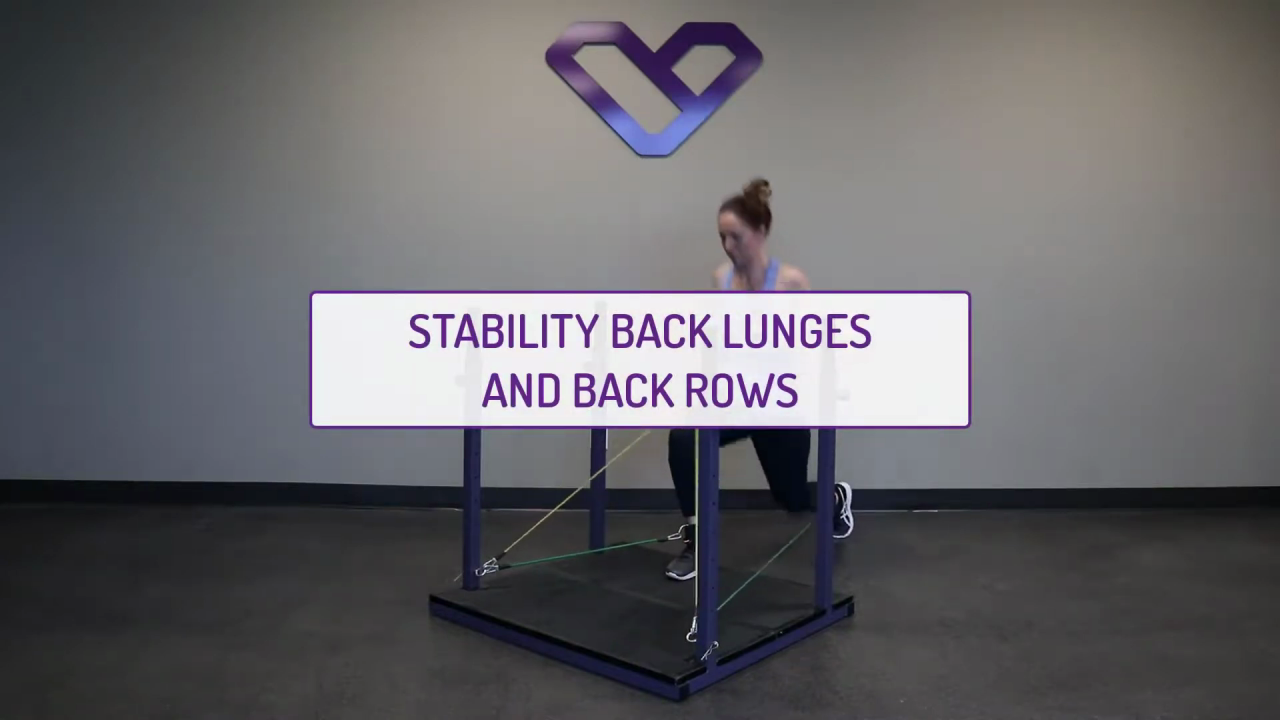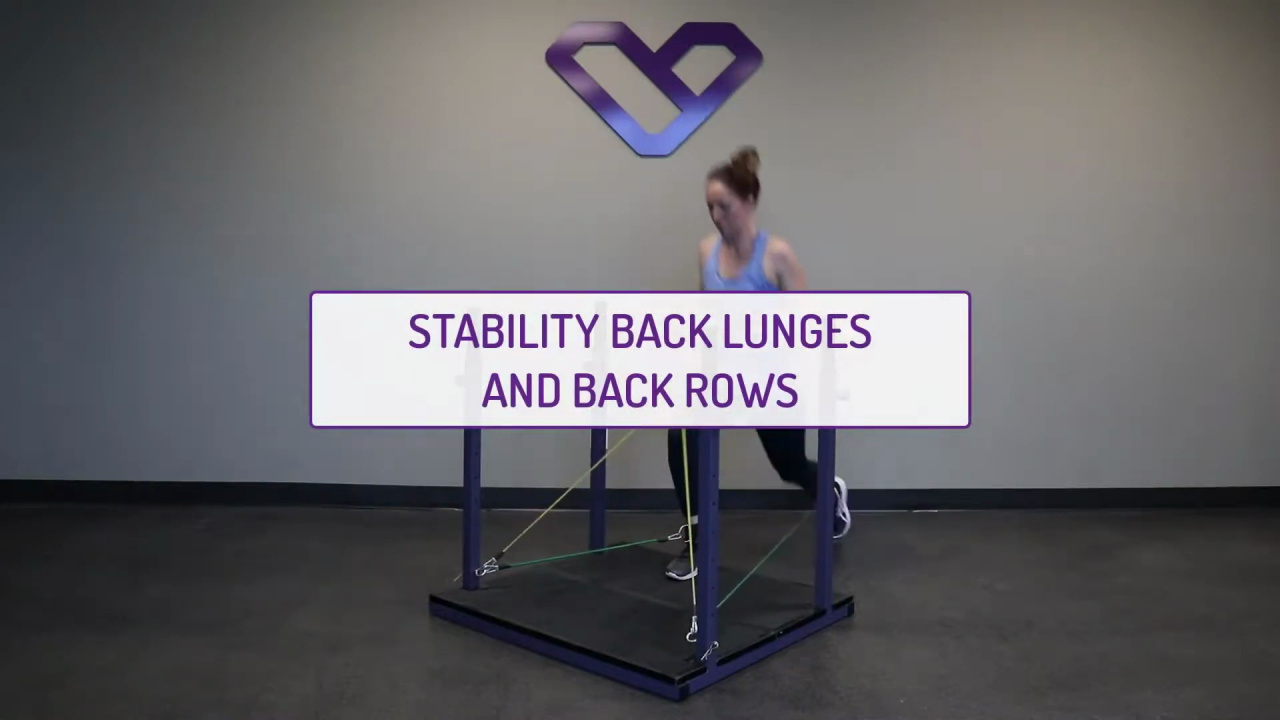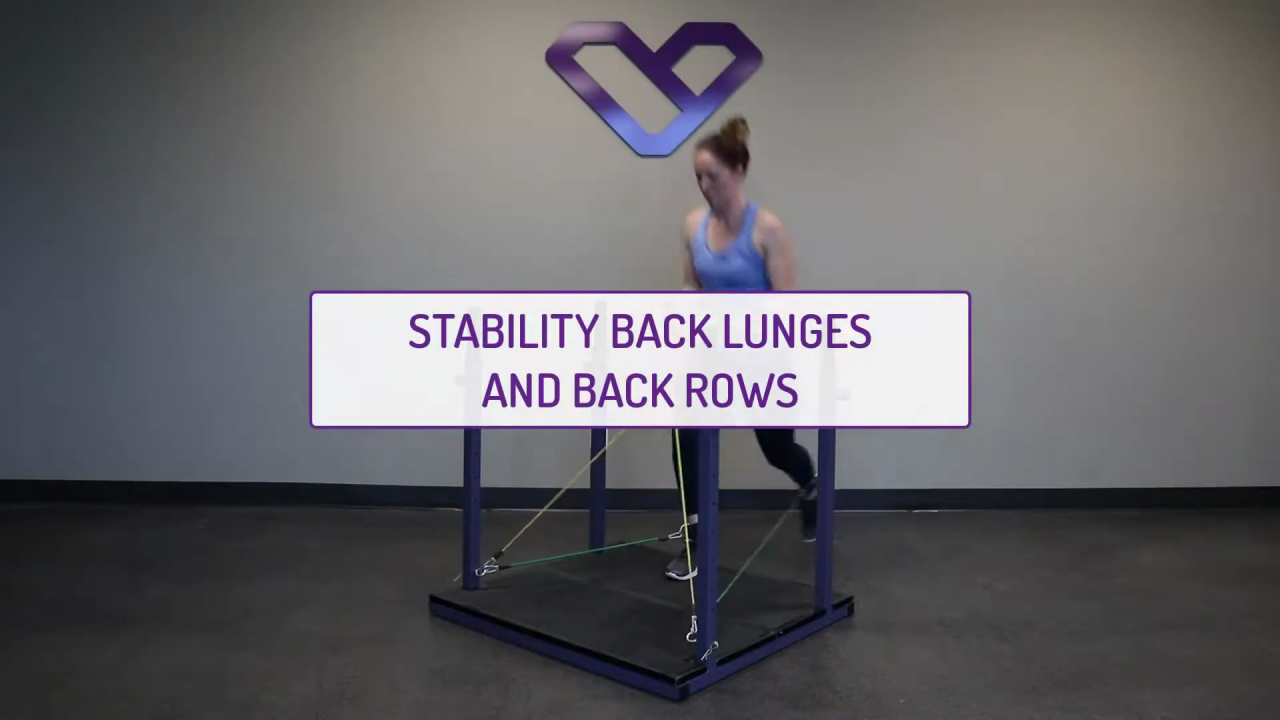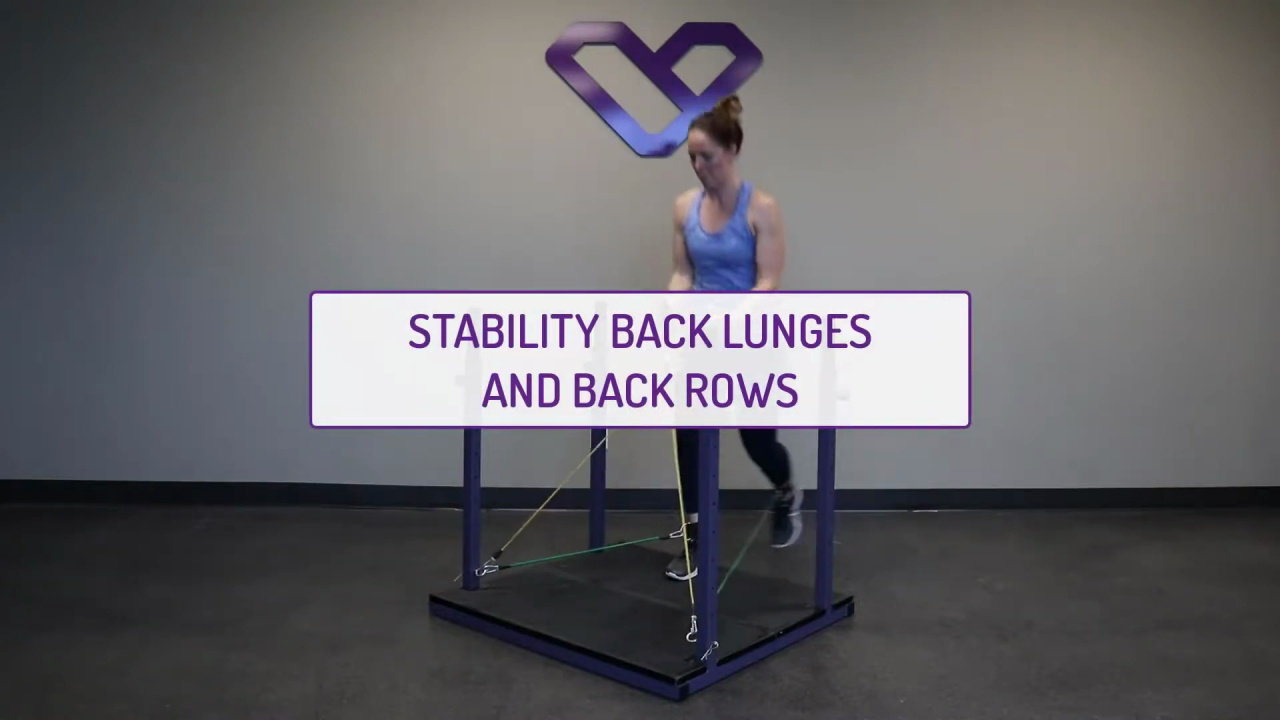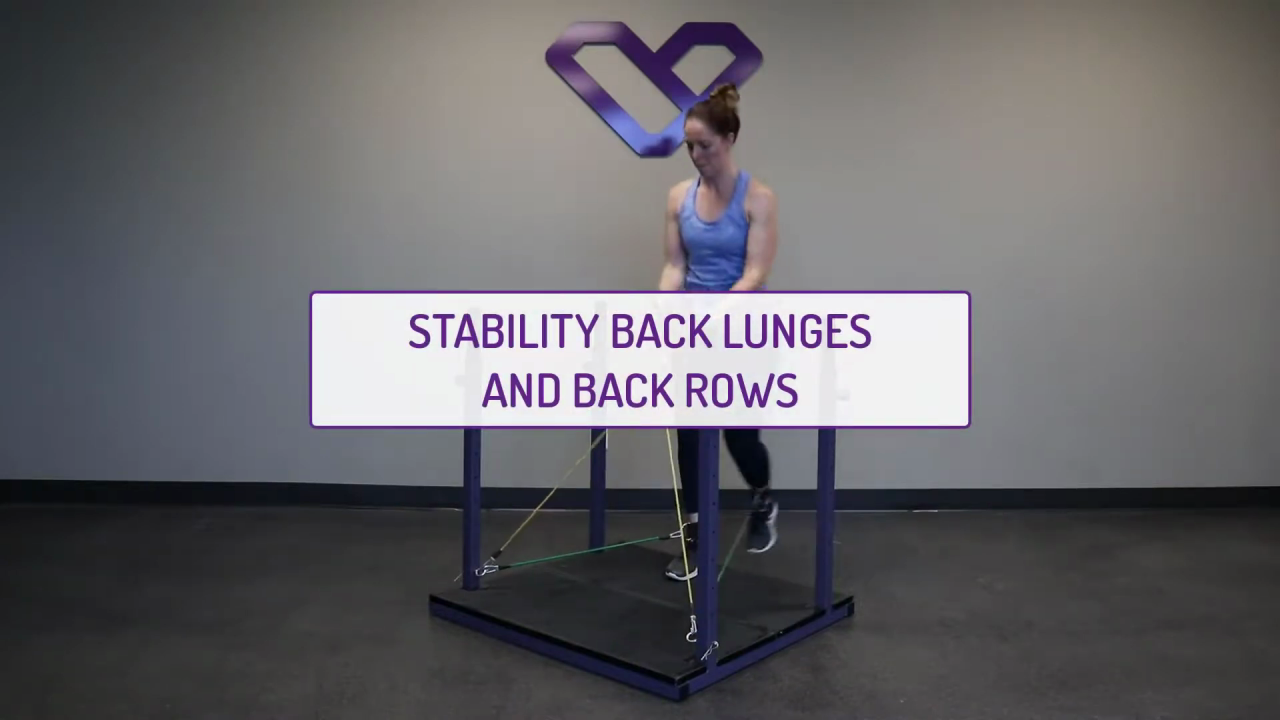
dt=0.1s
person 1, frame 1
left shoulder: (789, 282)
right shoulder: (720, 278)
left knee: (793, 499)
right knee: (682, 439)
left ankle: (836, 497)
right ankle: (695, 541)
person 1, frame 2
left shoulder: (778, 255)
right shoulder: (708, 251)
left knee: (789, 465)
right knee: (681, 433)
left ankle: (833, 492)
right ankle: (697, 540)
person 1, frame 3
left shoulder: (766, 227)
right shoulder: (693, 225)
right elbow: (692, 290)
left knee: (778, 449)
right knee: (684, 432)
left ankle: (811, 491)
right ankle: (695, 539)
person 1, frame 4
left shoulder: (760, 207)
right shoulder: (684, 206)
left elbow: (769, 285)
right elbow: (682, 274)
left knee: (757, 438)
right knee: (688, 432)
left ankle: (787, 497)
right ankle: (694, 538)
person 1, frame 5
left shoulder: (757, 197)
right shoulder: (679, 197)
left elbow: (757, 274)
right elbow: (675, 267)
left knee: (740, 436)
right knee: (688, 434)
left ankle: (763, 505)
right ankle: (694, 537)
